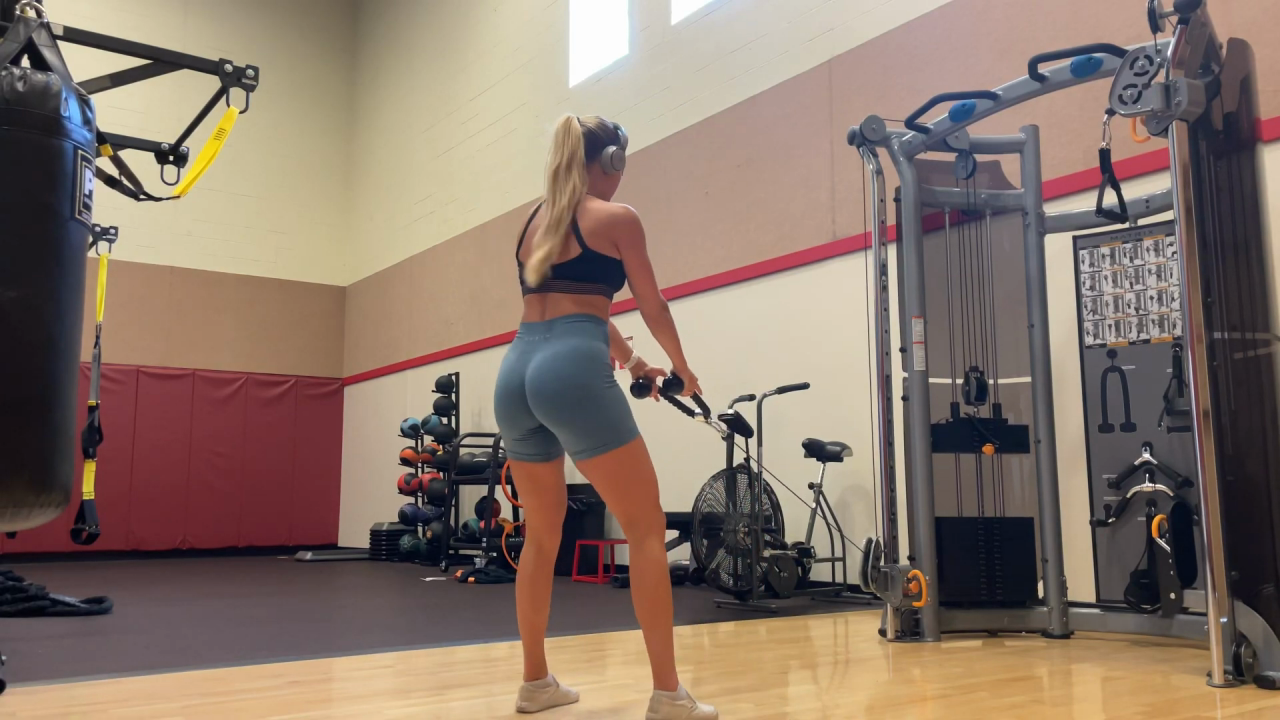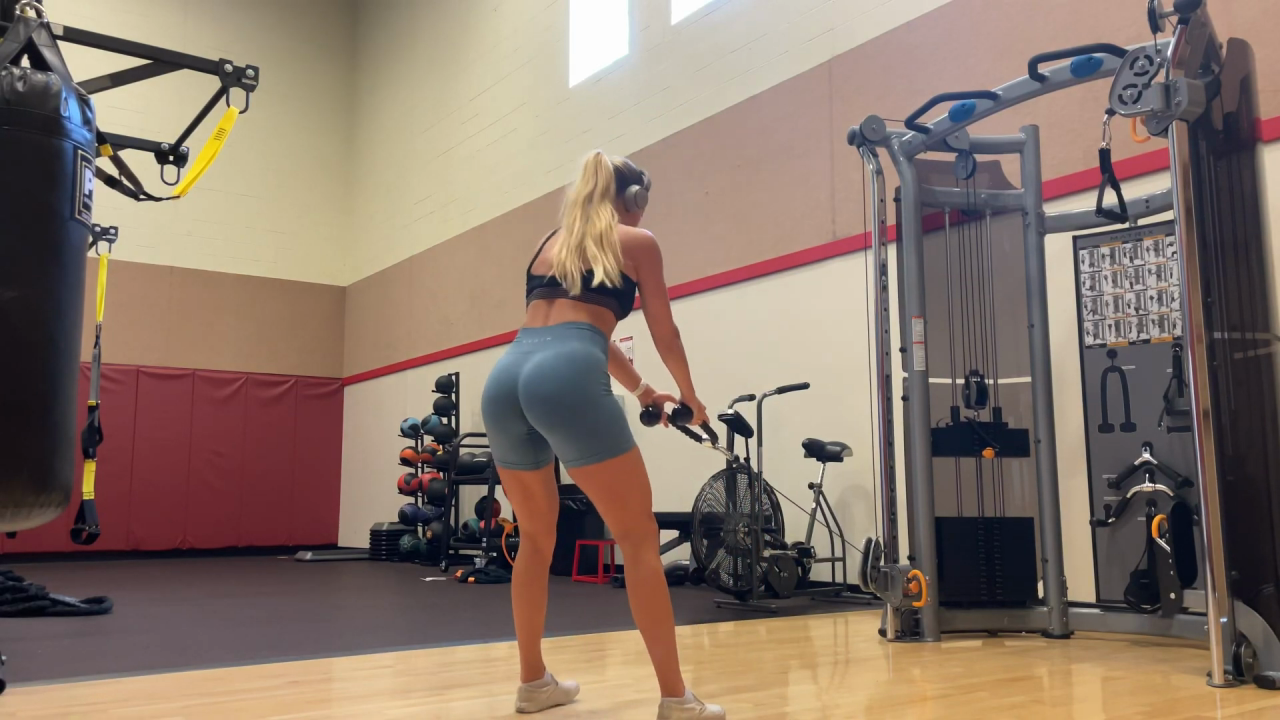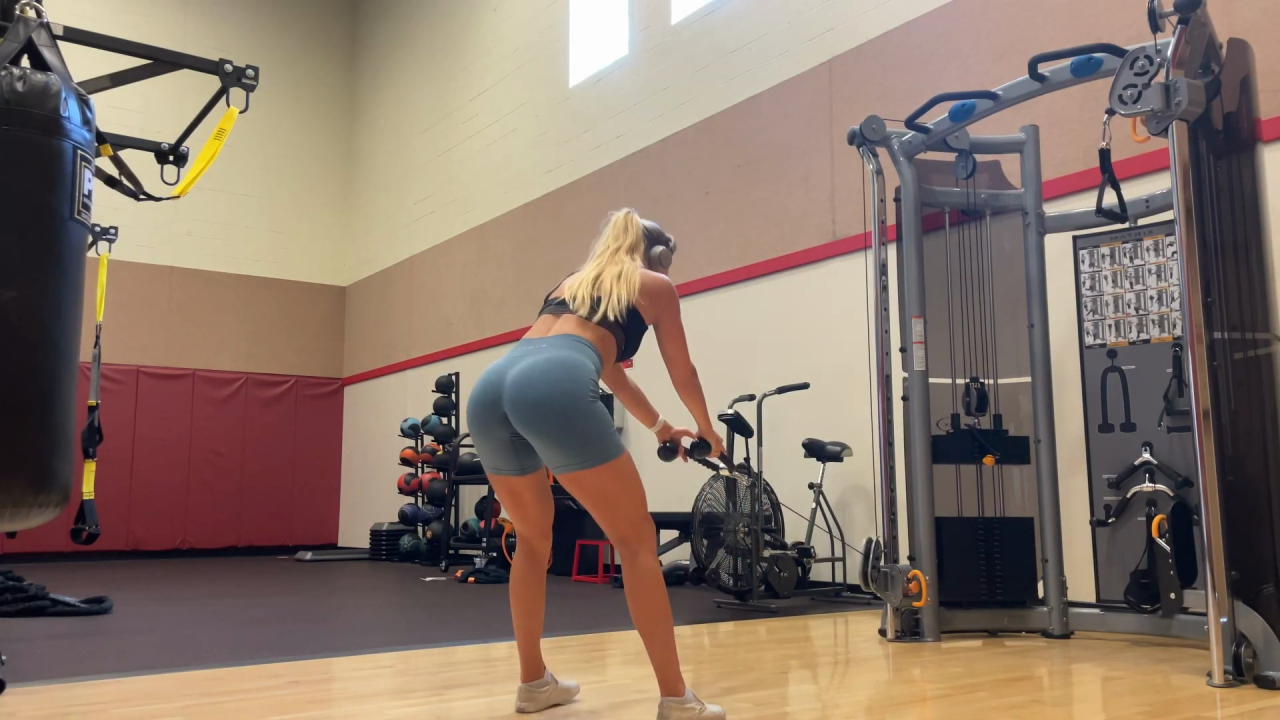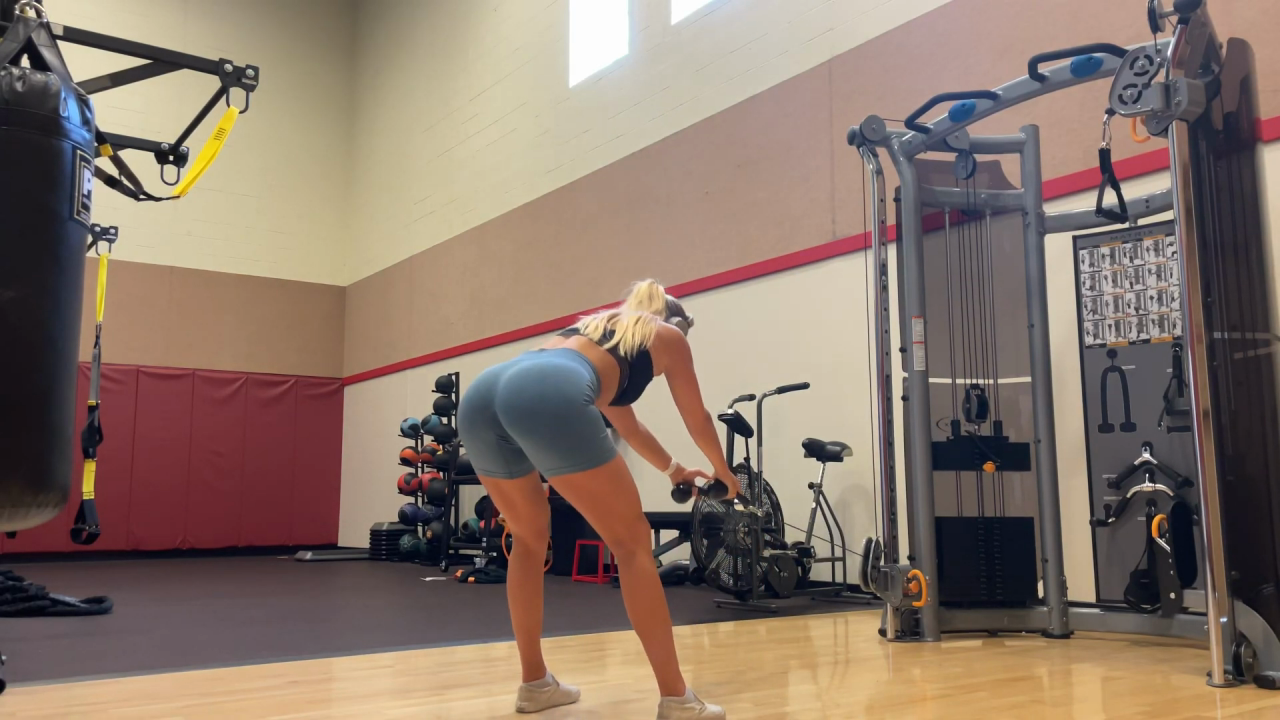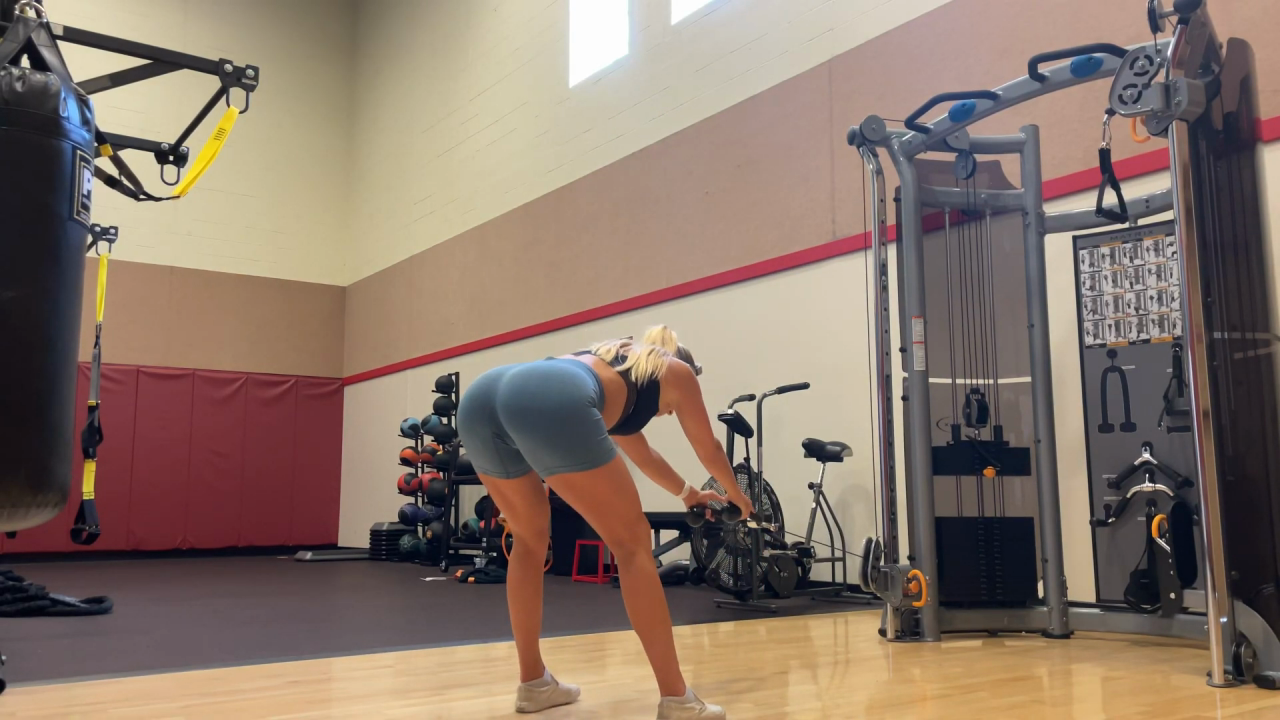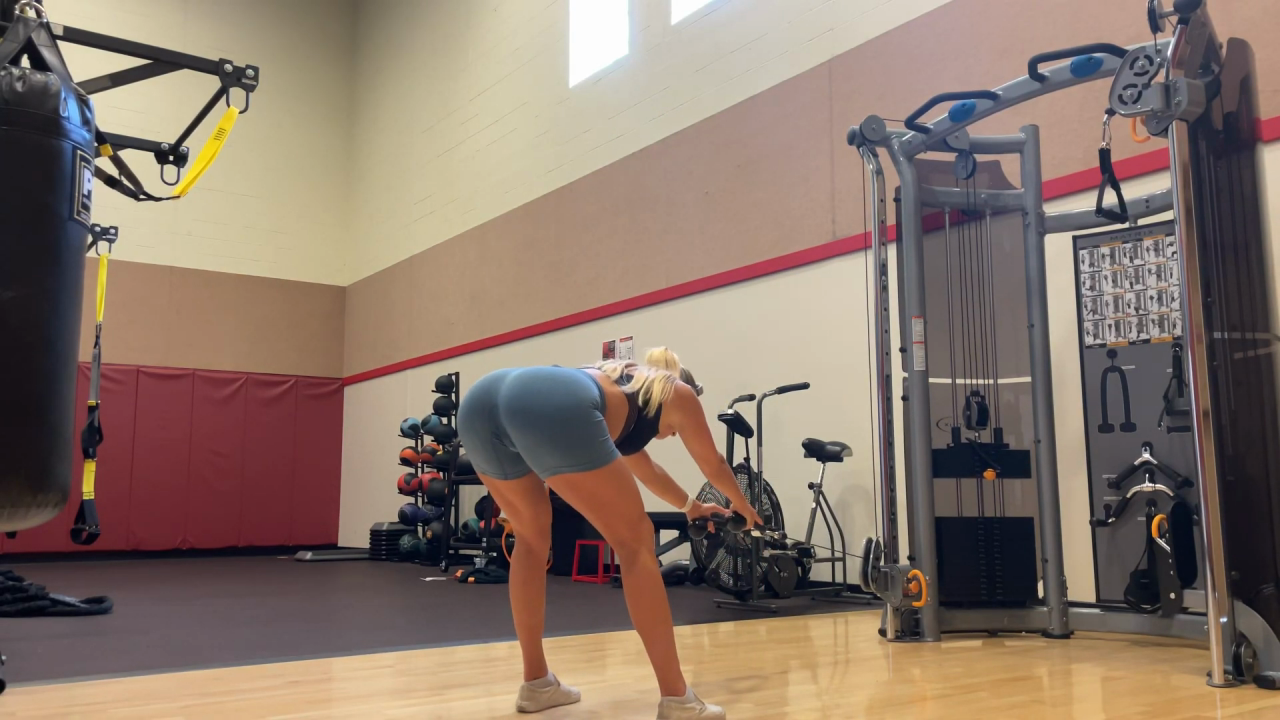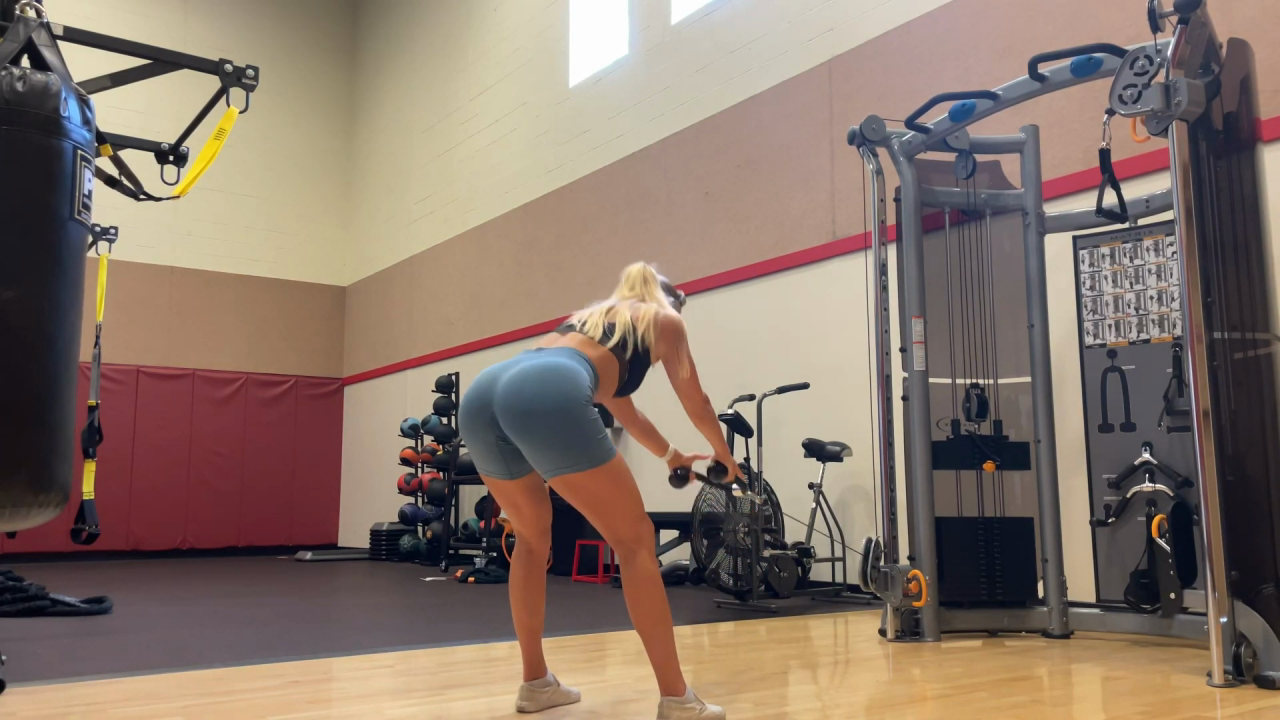
dt=0.3s
person 1, frame 1
left shoulder: (534, 221)
right shoulder: (617, 218)
right elbow: (652, 308)
left wrist: (630, 361)
right wrist: (681, 368)
left hip: (517, 373)
right hip: (573, 375)
left knee: (541, 534)
right knee: (646, 530)
person 1, frame 2
left shoulder: (551, 243)
right shoulder: (636, 241)
right elbow: (663, 332)
left wrist: (639, 388)
right wrist: (688, 395)
left hip: (506, 380)
right hip: (567, 383)
left knee: (536, 538)
right knee: (639, 538)
person 1, frame 3
left shoulder: (575, 282)
right shoulder: (655, 284)
right elbow: (683, 373)
left wrist: (661, 426)
right wrist: (707, 430)
left hip: (490, 389)
right hip: (555, 391)
left knee: (533, 540)
right knee: (636, 541)
person 1, frame 4
left shoulder: (595, 325)
right shoulder: (667, 335)
left elbow: (624, 421)
right elbow: (697, 420)
left wrist: (673, 469)
right wrist: (722, 471)
left hip: (482, 393)
right hip: (548, 397)
left knee: (529, 540)
right knee: (631, 543)
left ankle: (534, 682)
person 1, frame 5
left shoulder: (609, 359)
right shoulder: (676, 371)
left elbow: (640, 453)
right elbow: (709, 450)
left wrist: (688, 493)
right wrist: (736, 494)
left hip: (480, 398)
right hip: (550, 405)
left knee: (530, 538)
right knee: (630, 544)
left ankle: (534, 682)
person 1, frame 6
left shoulder: (616, 380)
right shoulder: (679, 393)
left elbow: (644, 469)
right elbow: (714, 466)
left wrist: (691, 506)
right wrist: (743, 507)
left hip: (481, 400)
right hip: (552, 409)
left knee: (531, 538)
right knee: (634, 545)
left ankle: (536, 682)
person 1, frame 7
left shoulder: (591, 314)
right shoulder: (663, 319)
left elbow: (622, 408)
right elbow: (695, 401)
left wrist: (672, 456)
right wrist: (723, 454)
left hip: (482, 396)
right hip: (549, 399)
left knee: (533, 540)
right knee: (634, 543)
left ankle: (536, 682)
